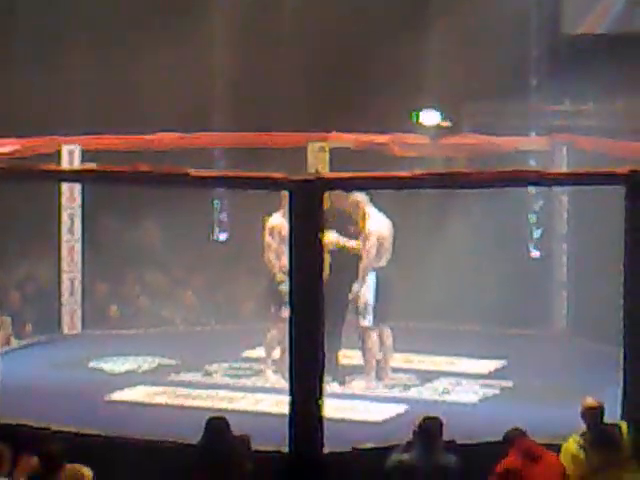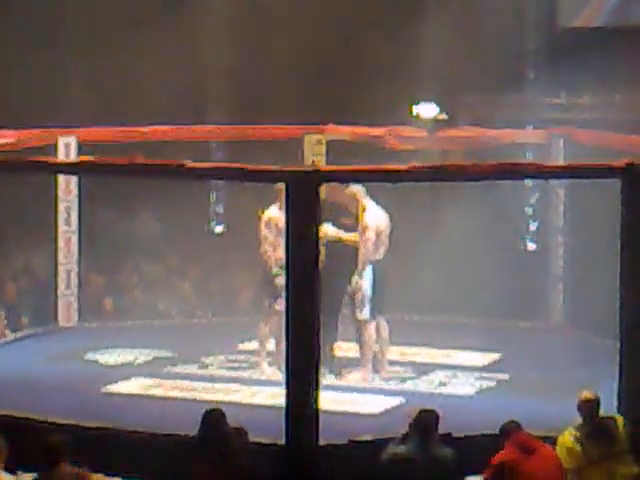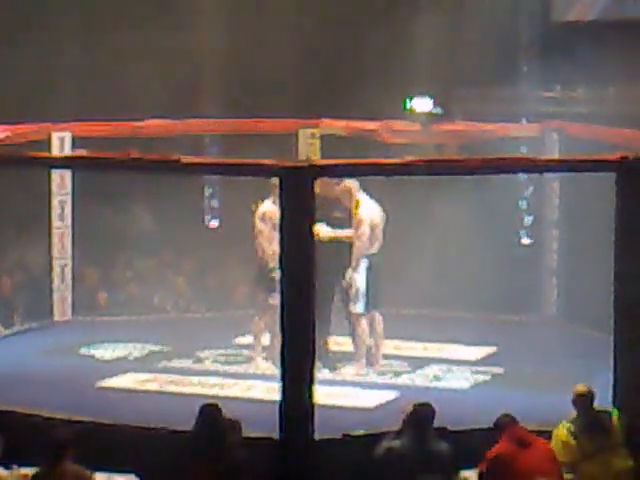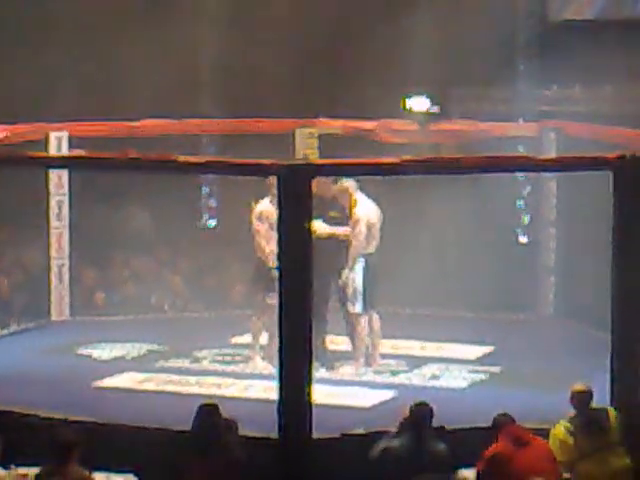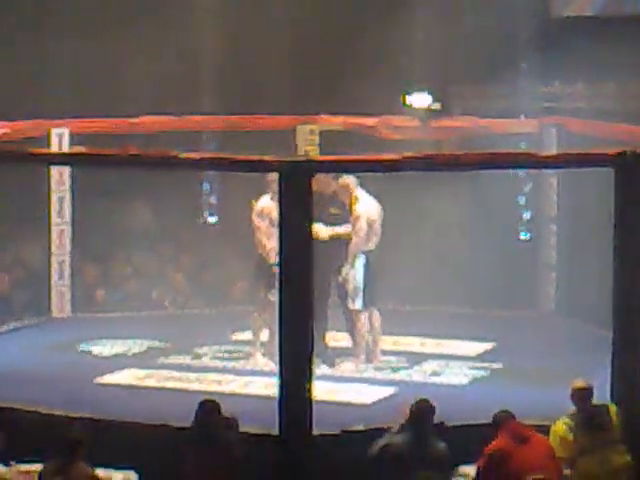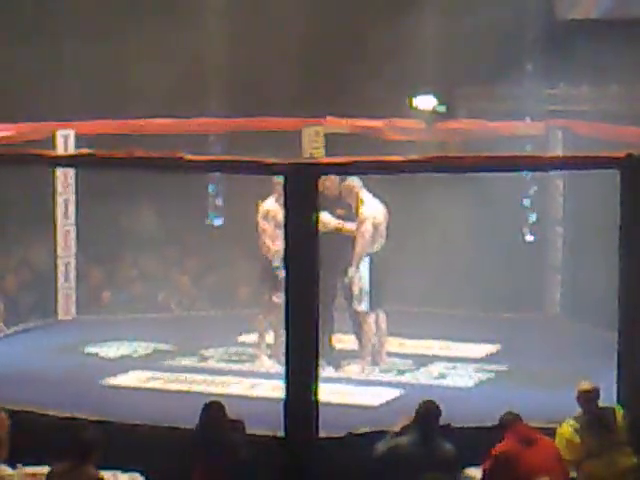
dt=0.2s
person 1, frame 1
left shoulder: (357, 217)
right shoulder: (327, 216)
right elbow: (323, 242)
left wrist: (340, 241)
right wrist: (325, 243)
left hip: (356, 277)
right hip: (335, 277)
right knee: (333, 321)
right ankle: (331, 365)
person 1, frame 2
left shoulder: (353, 209)
right shoulder: (323, 208)
left elbow: (361, 238)
left wrist: (337, 234)
right wrist: (321, 235)
left hip: (351, 270)
right hip: (330, 269)
right knee: (329, 313)
right ankle: (327, 357)
person 1, frame 3
left shoulder: (347, 203)
right shoulder: (316, 202)
left elbow: (356, 232)
left wrist: (331, 233)
right wrist: (315, 232)
left hip: (345, 264)
right hip: (322, 264)
right knee: (321, 307)
right ankle: (322, 352)
person 1, frame 4
left shoulder: (343, 202)
right shoulder: (312, 202)
left elbow: (353, 230)
left wrist: (329, 230)
right wrist: (312, 230)
left hip: (342, 263)
right hip: (319, 263)
right knee: (318, 306)
right ankle: (319, 351)
person 1, frame 5
left shoulder: (343, 198)
right shoulder: (312, 198)
left elbow: (353, 228)
left wrist: (330, 231)
right wrist: (313, 230)
left hip: (343, 259)
right hip: (319, 259)
right knee: (319, 303)
right ankle: (320, 348)
person 1, frame 6
left shoulder: (349, 200)
right shoulder: (318, 199)
left elbow: (359, 227)
left wrist: (336, 223)
right wrist: (320, 226)
left hip: (349, 260)
right hip: (325, 261)
right knee: (325, 305)
right ankle: (326, 350)
person 2, frame 1
left shoulder: (371, 225)
right shoulder: (385, 221)
left elbow: (368, 257)
left wrist: (357, 283)
left hip: (372, 276)
right hip: (383, 273)
left knee: (369, 327)
right knee: (383, 324)
left ankle: (370, 375)
right ankle: (385, 370)
person 2, frame 2
left shoulder: (369, 217)
right shoulder: (381, 214)
left elbow: (366, 249)
left wrist: (357, 275)
left hip: (369, 268)
right hip: (379, 266)
left knee: (366, 319)
right knee: (378, 316)
left ankle: (366, 368)
right ankle: (382, 362)
person 2, frame 3
left shoulder: (363, 212)
right shoulder: (376, 208)
left elbow: (360, 243)
left wrist: (351, 269)
left hip: (363, 263)
right hip: (374, 260)
left knee: (359, 313)
right knee: (373, 311)
left ankle: (360, 362)
right ankle: (377, 357)
person 2, frame 4
left shoulder: (360, 211)
right shoulder: (373, 207)
left elbow: (357, 243)
left wrist: (347, 268)
left hip: (360, 262)
right hip: (371, 260)
left knee: (358, 312)
right knee: (370, 310)
left ankle: (359, 361)
right ankle: (375, 356)
person 2, frame 5
left shoulder: (360, 208)
right shoulder: (374, 204)
left elbow: (357, 239)
left wrist: (348, 265)
left hip: (361, 258)
right hip: (372, 256)
left knee: (359, 309)
right knee: (371, 307)
left ankle: (360, 357)
right ankle: (375, 352)
person 2, frame 6
left shoulder: (366, 210)
right shoulder: (378, 206)
left elbow: (363, 242)
left wrist: (353, 266)
left hip: (367, 261)
right hip: (377, 259)
left knee: (365, 311)
right knee: (377, 309)
left ankle: (366, 359)
right ankle: (381, 355)
person 3, frame 1
left shoulder: (290, 222)
right shoulder: (275, 222)
right elbow: (270, 255)
right wrist: (280, 280)
left hip: (291, 277)
right hip: (282, 278)
left knee: (288, 323)
right knee: (279, 323)
left ankle: (283, 364)
right ankle: (267, 366)
person 3, frame 2
left shoulder: (286, 215)
right shoulder: (271, 215)
right elbow: (266, 247)
right wrist: (276, 273)
left hip: (286, 270)
right hip: (276, 271)
left knee: (283, 315)
right knee: (272, 315)
left ankle: (279, 357)
right ankle: (262, 358)
person 3, frame 3
left shoulder: (279, 209)
right shoulder: (266, 209)
right elbow: (262, 241)
right wrist: (273, 267)
left hip: (280, 264)
right hip: (271, 265)
left knee: (277, 309)
right knee: (266, 309)
left ankle: (274, 351)
right ankle: (257, 353)
person 3, frame 4
left shoulder: (276, 208)
right shoulder: (263, 209)
right elbow: (261, 240)
right wrist: (272, 265)
left hip: (277, 263)
right hip: (268, 264)
left knee: (275, 308)
right knee: (264, 308)
left ankle: (271, 351)
right ankle: (255, 353)
person 3, frame 5
left shoulder: (277, 205)
right shoulder: (263, 205)
right elbow: (261, 236)
right wrist: (273, 261)
left hip: (277, 259)
right hip: (268, 260)
left knee: (276, 304)
right knee: (265, 305)
left ankle: (272, 348)
right ankle: (256, 349)
person 3, frame 6
left shoulder: (283, 207)
right shoulder: (268, 207)
right elbow: (266, 239)
right wrist: (276, 264)
left hip: (283, 261)
right hip: (274, 262)
left knee: (281, 307)
right knee: (270, 307)
left ankle: (278, 350)
right ankle: (262, 352)
